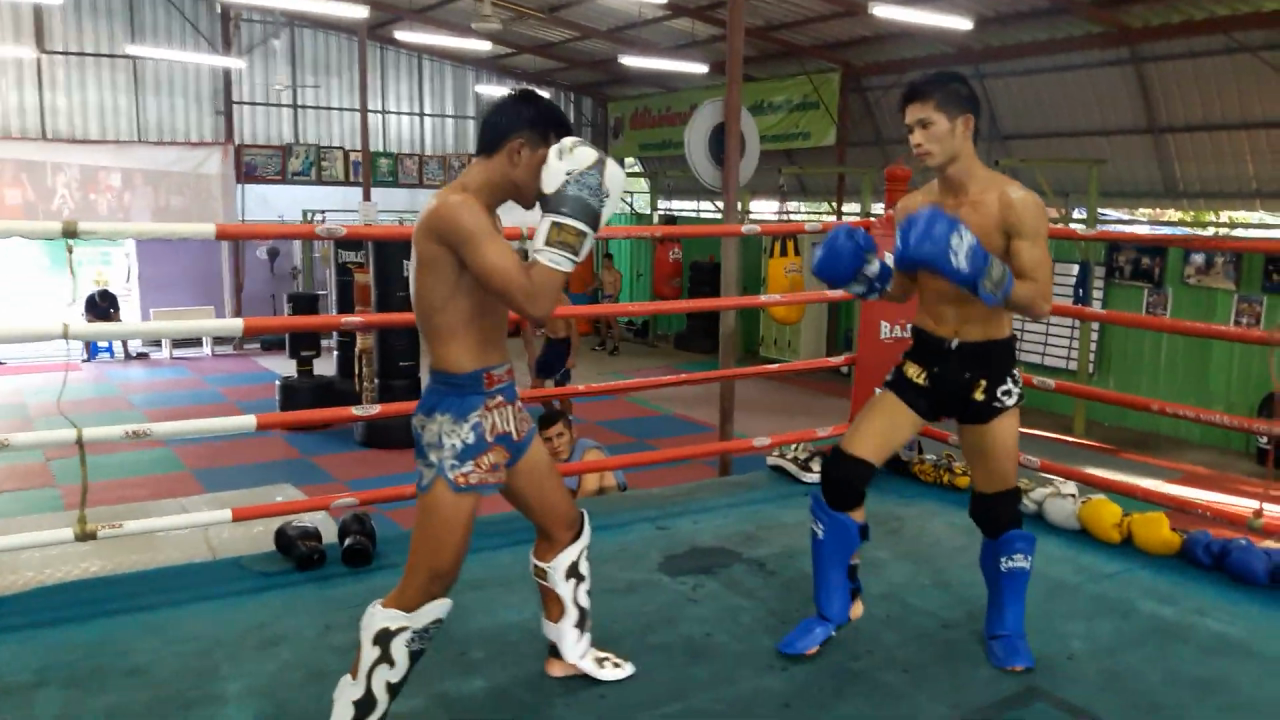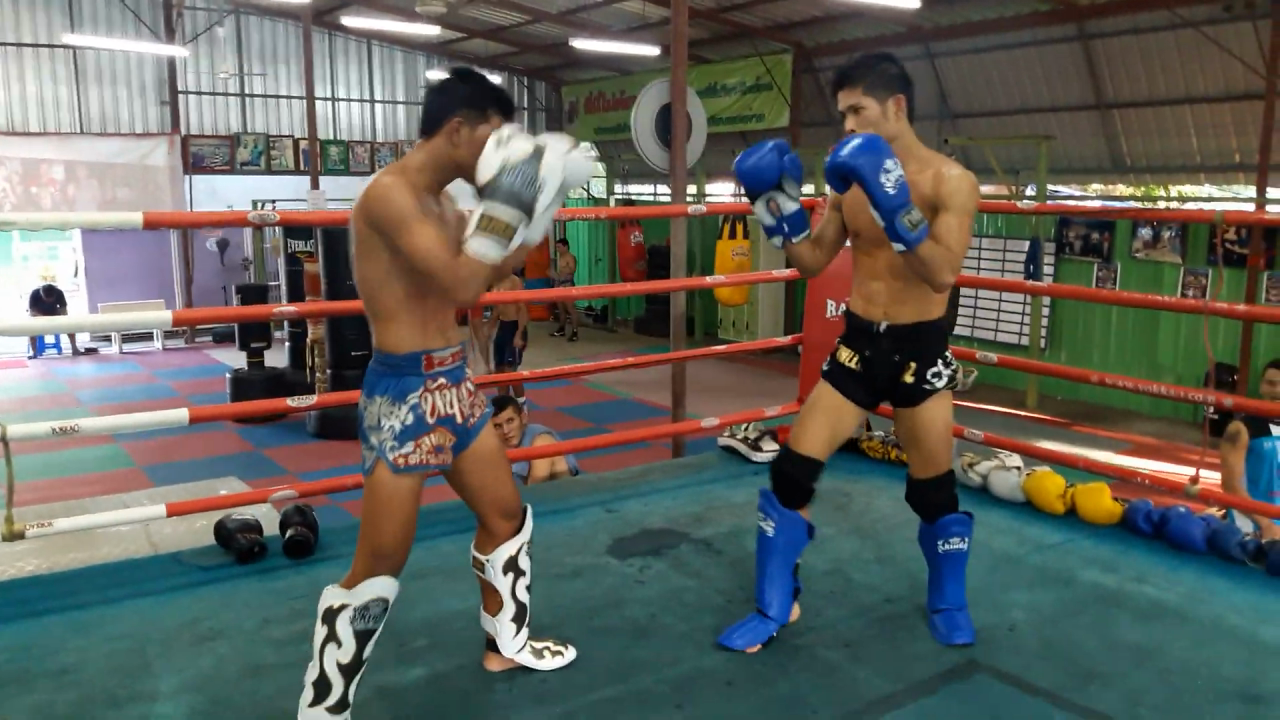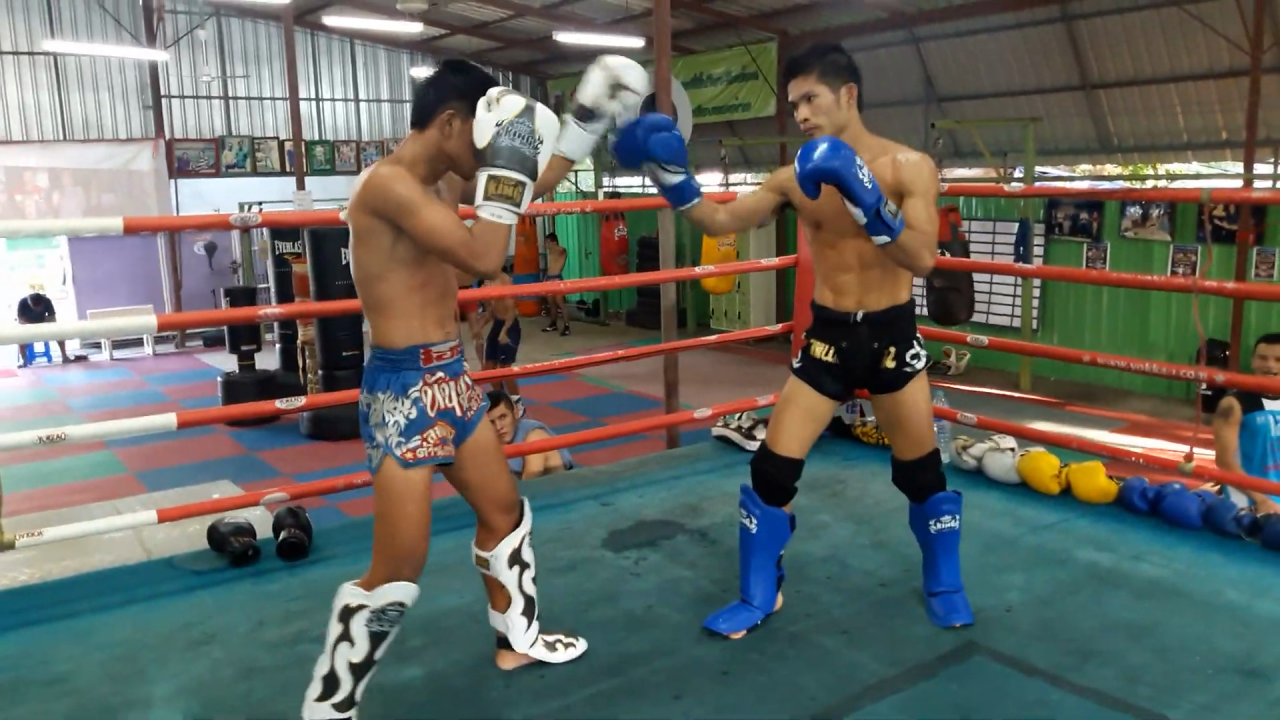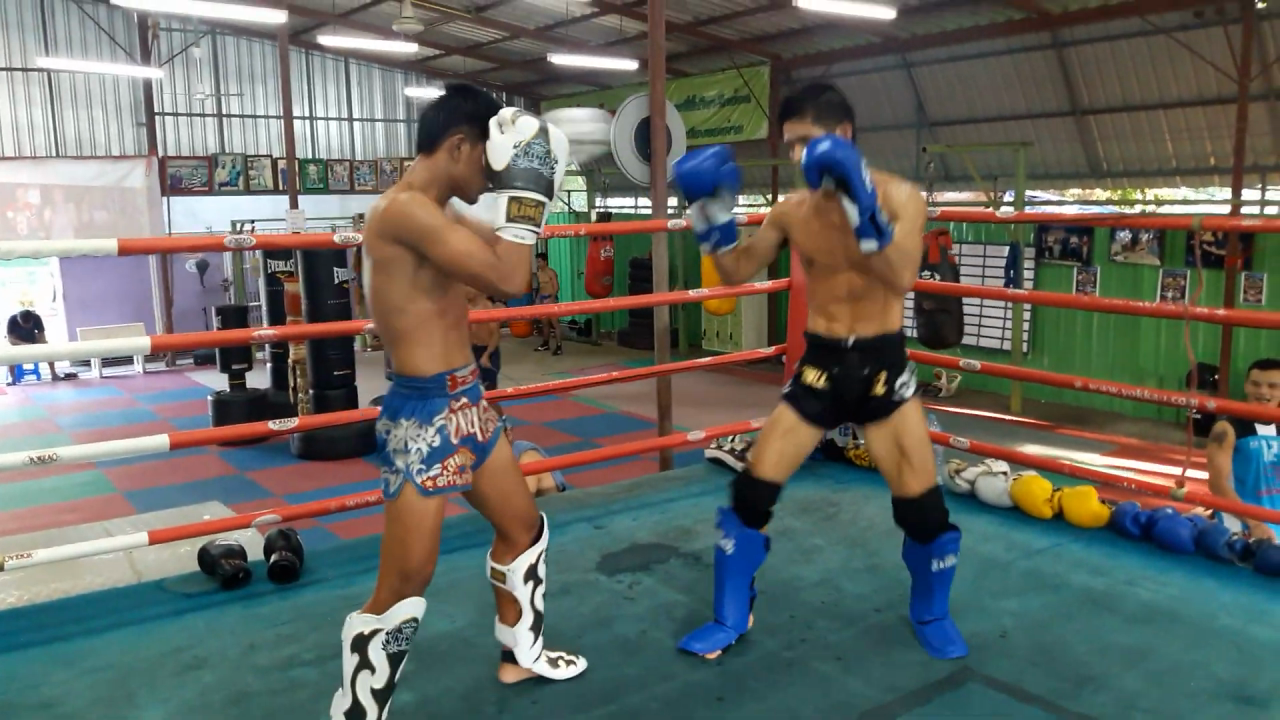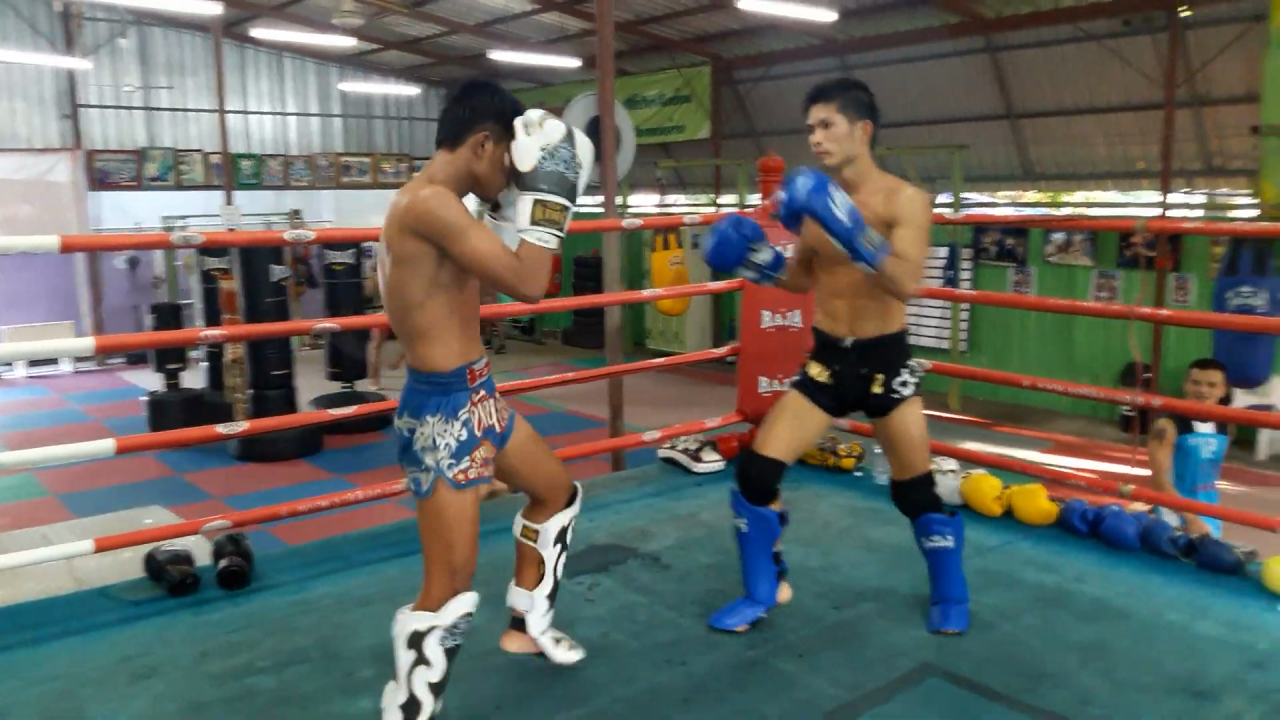
dt=0.5s
person 1, frame 1
left shoulder: (481, 213)
right shoulder: (456, 210)
left elbow: (524, 290)
right elbow: (535, 301)
left wrist: (576, 211)
right wrist: (571, 210)
left hip: (501, 403)
right hip: (459, 413)
left knee: (564, 525)
right knee: (426, 588)
left ankle: (568, 648)
person 1, frame 2
left shoulder: (437, 200)
right shoulder: (389, 192)
left elbow: (492, 269)
right elbow: (462, 285)
left wrist: (539, 201)
right wrist: (505, 195)
left hip: (455, 384)
right hip: (402, 394)
left knee: (506, 517)
right knee: (378, 567)
left ankle: (505, 642)
person 1, frame 3
left shoulder: (437, 182)
right shoulder: (389, 183)
left elbow: (536, 182)
right elbow: (484, 255)
left wrist: (589, 118)
right wrist: (506, 156)
left hip: (452, 378)
right hip: (404, 388)
left knee: (504, 513)
right knee: (395, 571)
left ankle: (518, 637)
person 1, frame 4
left shoulder: (429, 210)
right shoulder: (406, 209)
left elbow: (486, 249)
right elbow: (508, 279)
left wrist: (531, 181)
right wrist: (524, 183)
left hip: (466, 403)
right hip: (423, 414)
left knee: (524, 529)
right knee: (402, 592)
left ankle: (520, 652)
person 1, frame 5
left shoulder: (431, 202)
right shoulder: (429, 203)
left elbow: (483, 271)
right elbow: (528, 284)
left wrist: (514, 203)
right wrist: (546, 187)
left hip: (477, 396)
right hip: (445, 408)
left knee: (557, 494)
right knee: (448, 588)
left ankle: (530, 620)
person 2, frame 1
left shoulder: (1016, 204)
right shoulder: (913, 209)
left elbow: (1040, 301)
left wrist: (975, 267)
right wrist: (865, 270)
left hip: (988, 368)
right hip: (924, 360)
left knee: (999, 507)
right knee: (844, 469)
left ankle: (1005, 629)
right ankle: (834, 608)
person 2, frame 2
left shoulder: (951, 180)
right shoulder: (849, 184)
left elbow: (945, 273)
right elbow: (811, 261)
left wrist: (895, 206)
right wrist: (778, 203)
left hip: (919, 350)
right hip: (857, 343)
left knee: (934, 490)
right knee: (792, 471)
left ankle: (948, 603)
right ankle: (775, 607)
person 2, frame 3
left shoulder: (909, 166)
right shoulder: (797, 175)
left elbow: (923, 259)
right elbow: (720, 220)
left wrist: (868, 200)
right wrist: (669, 171)
left hip: (891, 335)
right hip: (827, 336)
left knee: (922, 472)
right knee: (772, 470)
left ankle: (944, 588)
right ankle: (758, 597)
person 2, frame 4
left shoulder: (899, 196)
right shoulder: (792, 210)
left elbow: (900, 280)
right elbow: (737, 271)
left wrist: (861, 205)
right wrist: (713, 210)
left hip: (882, 365)
right hip: (819, 365)
left knee: (922, 509)
right knee: (751, 493)
left ankle: (931, 614)
right ankle: (730, 618)
person 2, frame 5
left shoulder: (905, 200)
right shoulder: (811, 204)
left elbow: (903, 285)
left wrist: (852, 227)
right wrist: (756, 256)
left hip: (884, 361)
right hip: (825, 360)
left knee: (916, 493)
right knee: (756, 474)
left ankle: (950, 596)
right ankle: (764, 590)
